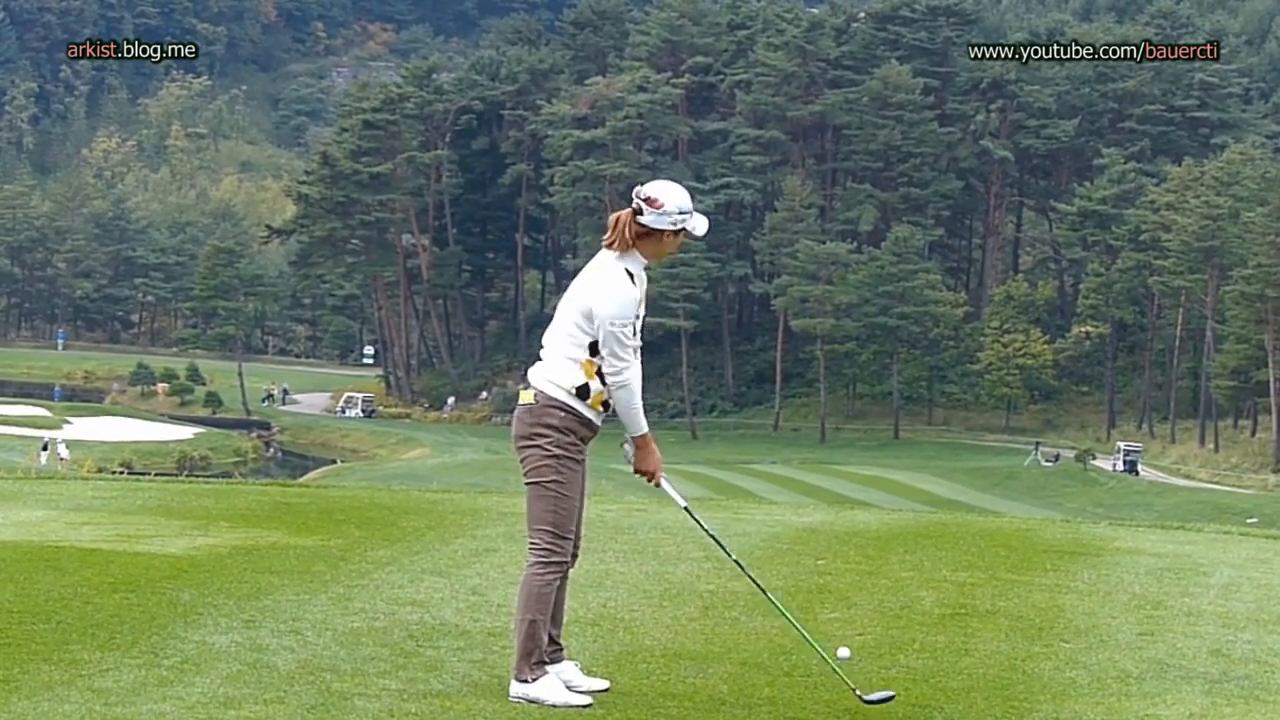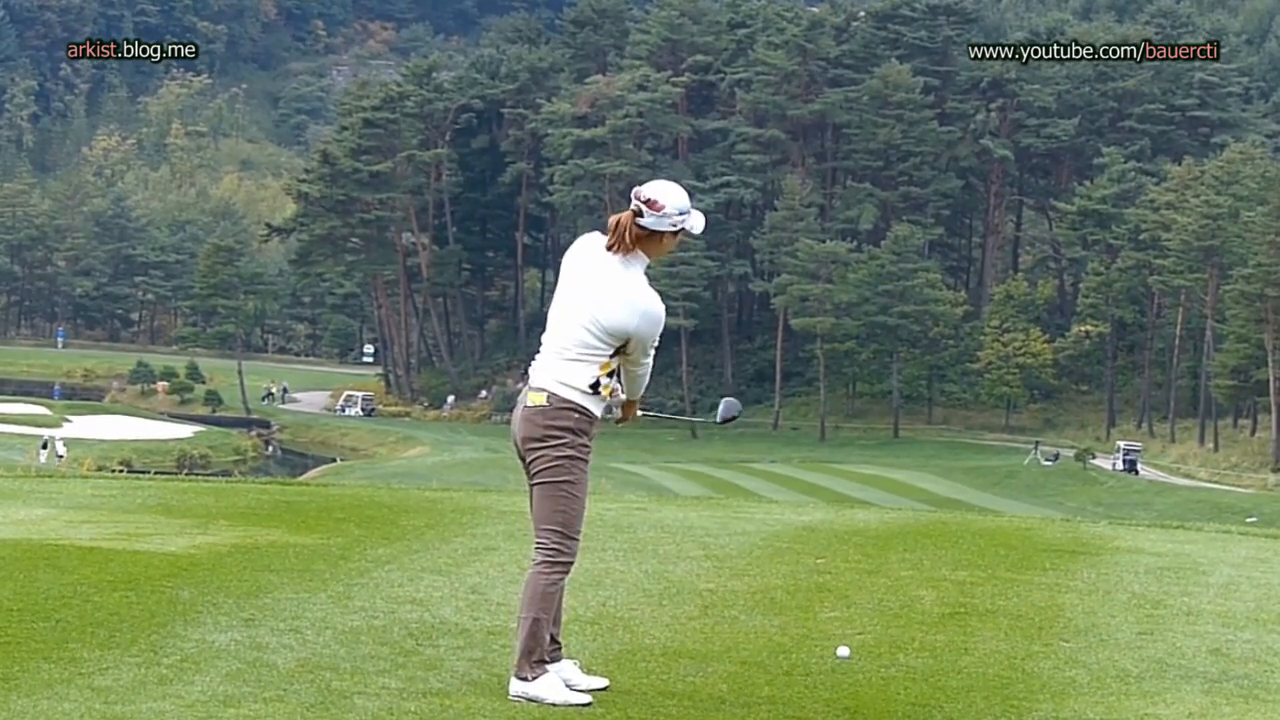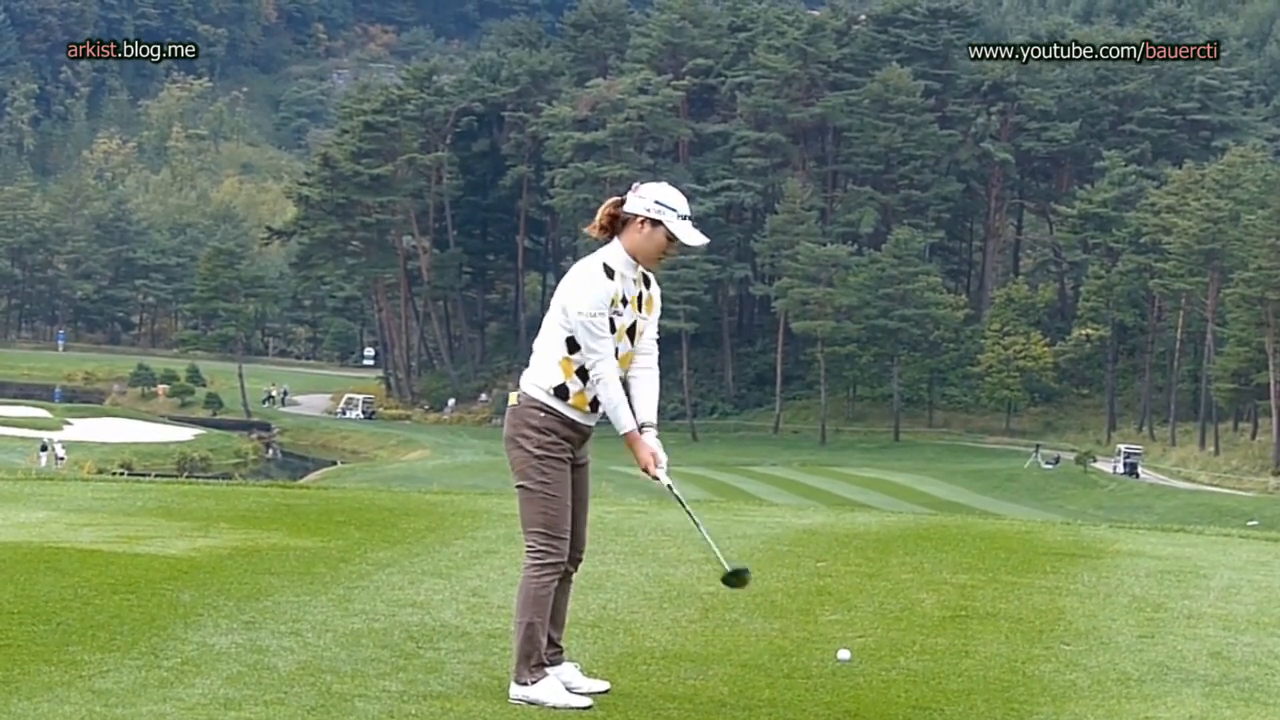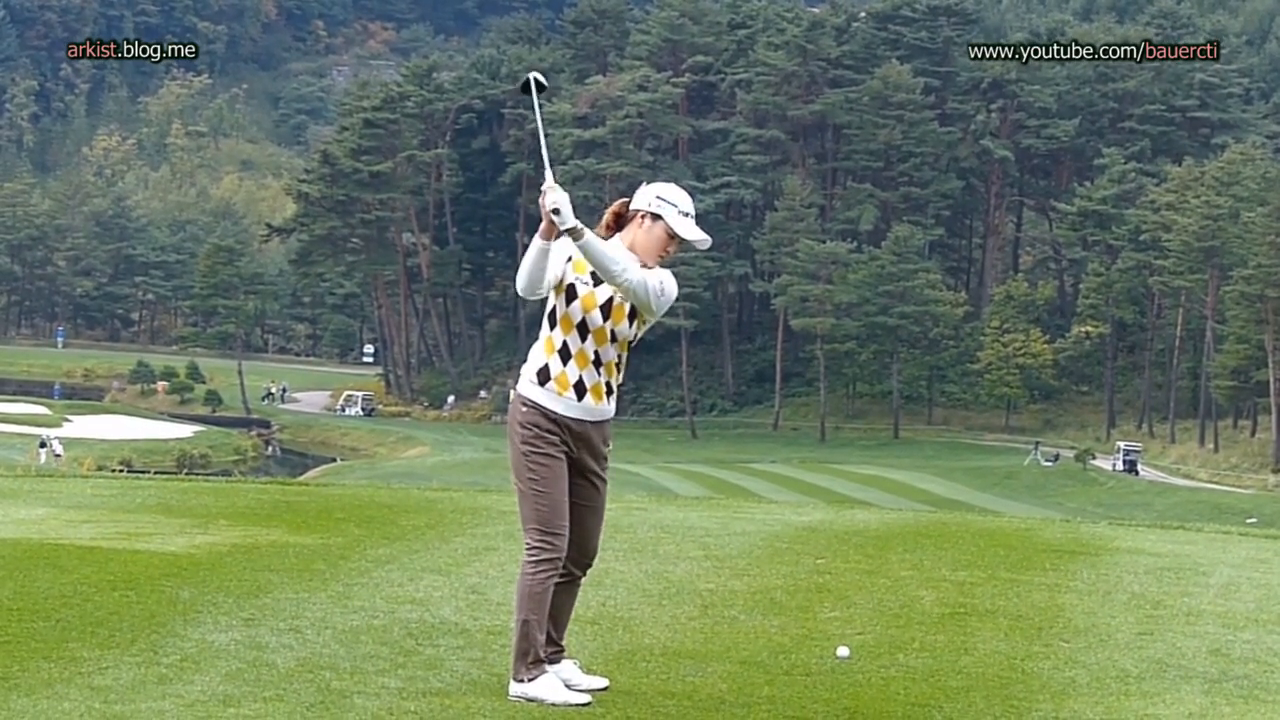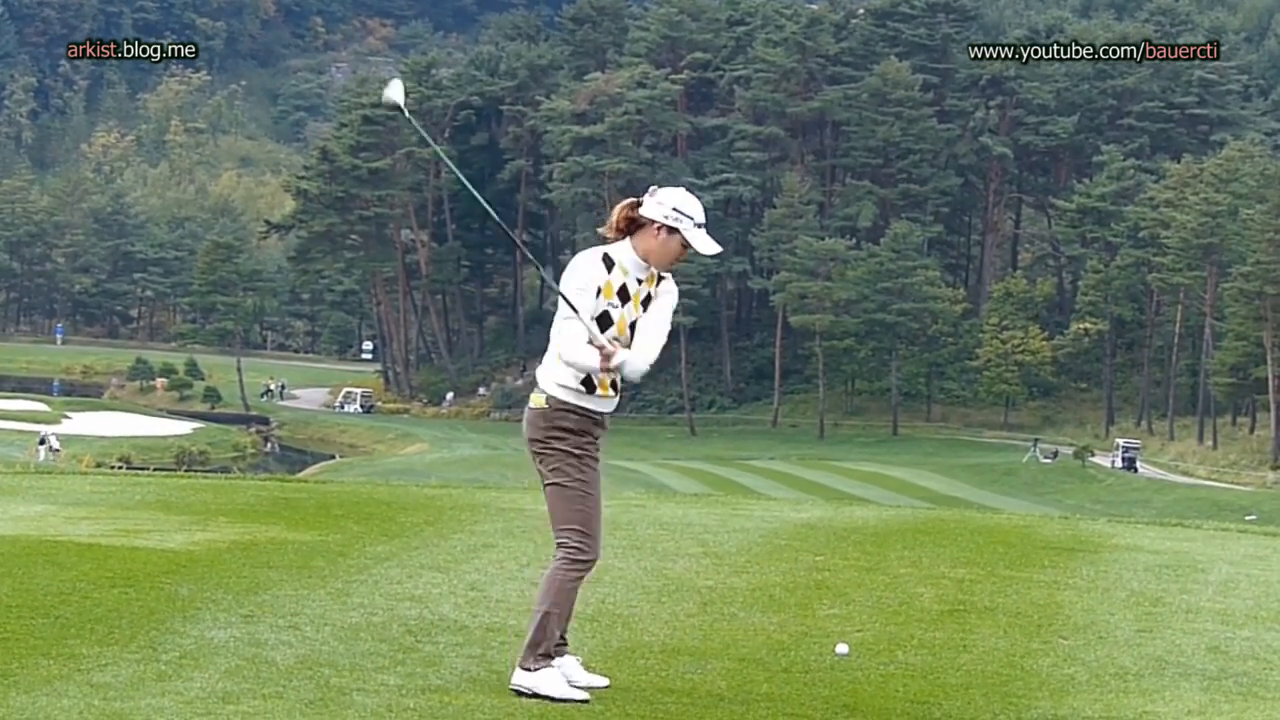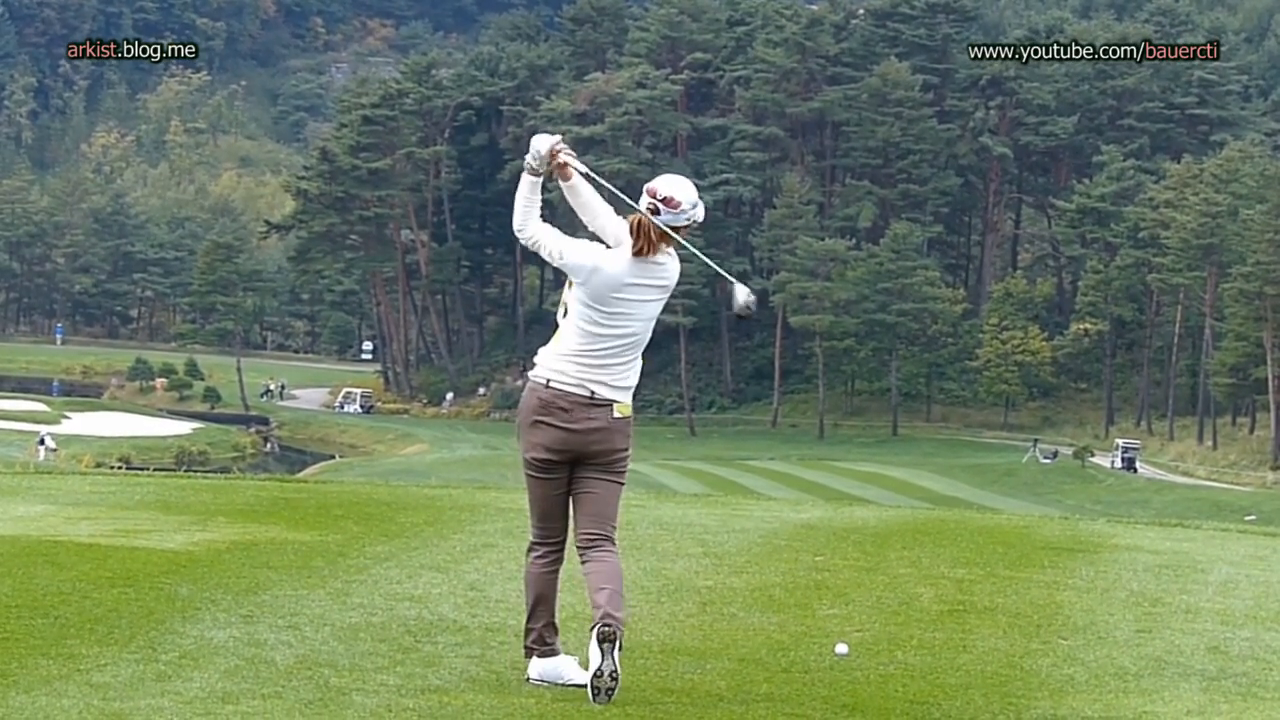
dt=0.5s
person 1, frame 1
left shoulder: (619, 267)
right shoulder: (618, 291)
left elbow: (627, 365)
right elbow: (621, 372)
left wrist: (636, 432)
right wrist: (645, 442)
left hip: (562, 420)
right hip: (553, 421)
left knee: (563, 550)
right knee: (550, 550)
left ankle: (551, 660)
right ankle: (527, 675)
person 1, frame 2
left shoulder: (586, 247)
right shoulder: (645, 307)
right elbow: (637, 365)
right wrist: (629, 400)
left hip: (539, 408)
right hip: (563, 422)
left knee: (557, 548)
right knee: (556, 551)
left ankle: (550, 659)
right ankle: (527, 673)
person 1, frame 3
left shoulder: (647, 289)
right shoulder: (590, 278)
left elbow: (643, 359)
right elbow: (600, 367)
left wrist: (649, 427)
right wrist: (633, 437)
left hip: (574, 429)
right hip: (540, 421)
left knee: (568, 554)
right knee: (547, 552)
left ankle: (551, 662)
right ankle: (527, 677)
person 1, frame 4
left shoulder: (660, 285)
right shoulder: (567, 255)
left elbow: (619, 277)
right elbow: (528, 288)
left wrist: (573, 227)
right wrist: (547, 229)
left hip: (593, 428)
right hip: (540, 416)
left knee: (580, 554)
right knee: (547, 548)
left ankle: (551, 659)
right ankle: (527, 674)
person 1, frame 5
left shoulder: (664, 288)
right shoulder: (591, 268)
left elbow: (648, 347)
right elbow: (569, 347)
left wrist: (622, 361)
right wrist: (595, 354)
left hip: (576, 417)
right hip: (564, 417)
left knee: (575, 544)
right knee: (578, 548)
left ankle: (551, 654)
right ankle: (534, 667)
person 1, frame 6
left shoulder: (595, 263)
right shoulder: (668, 270)
left elbow: (526, 228)
right elbow: (614, 230)
left wrist: (537, 168)
right wrist: (568, 174)
left hip: (546, 407)
right hip: (608, 422)
left knee: (546, 542)
right knee: (598, 542)
left ankle: (542, 654)
right ankle: (607, 626)
